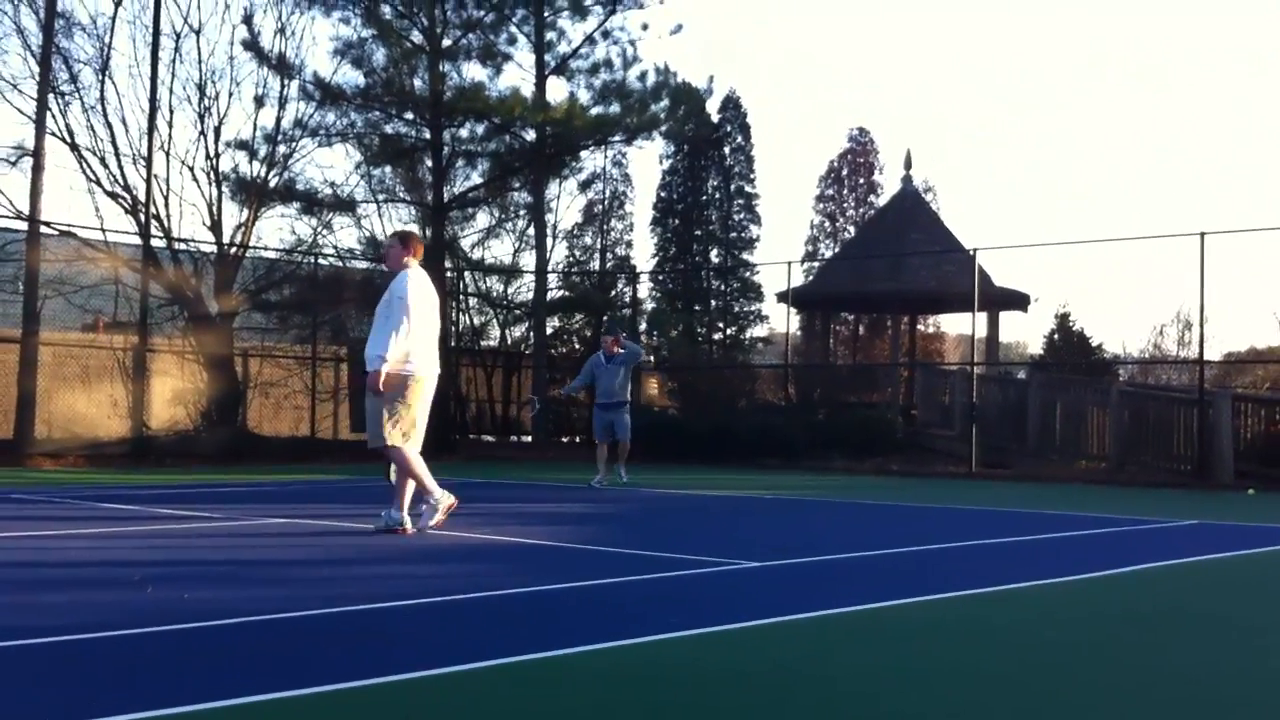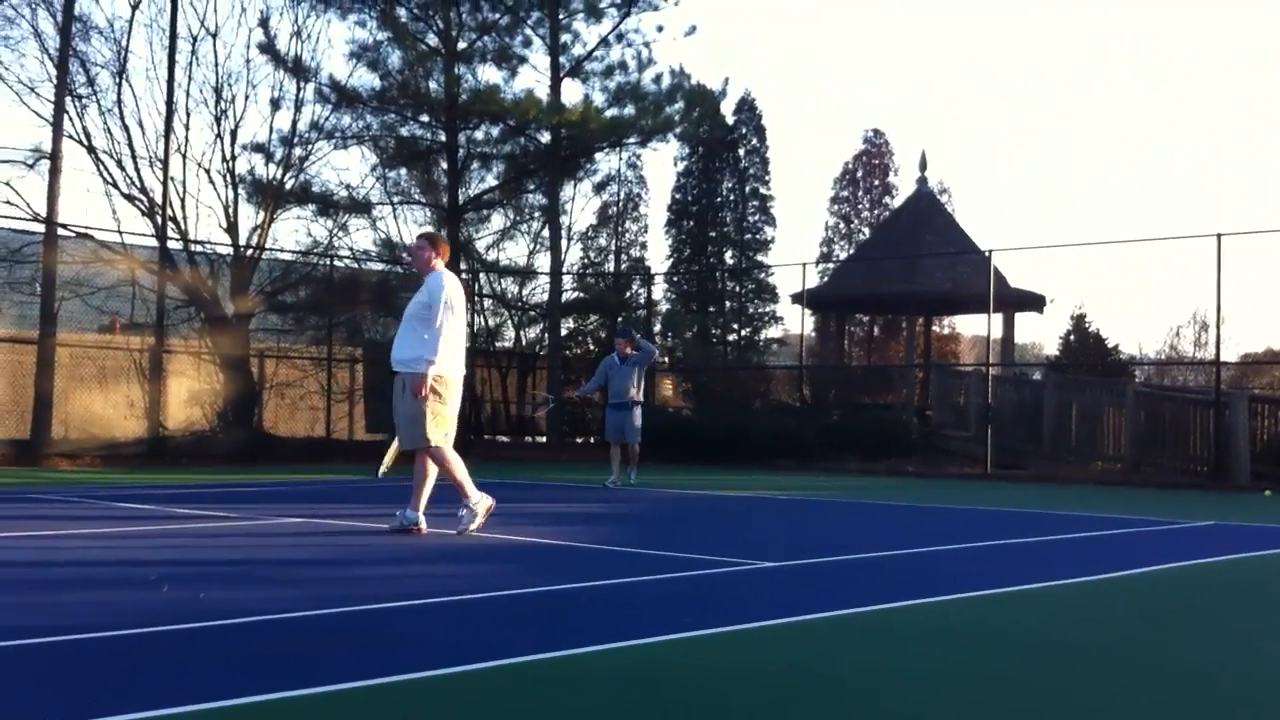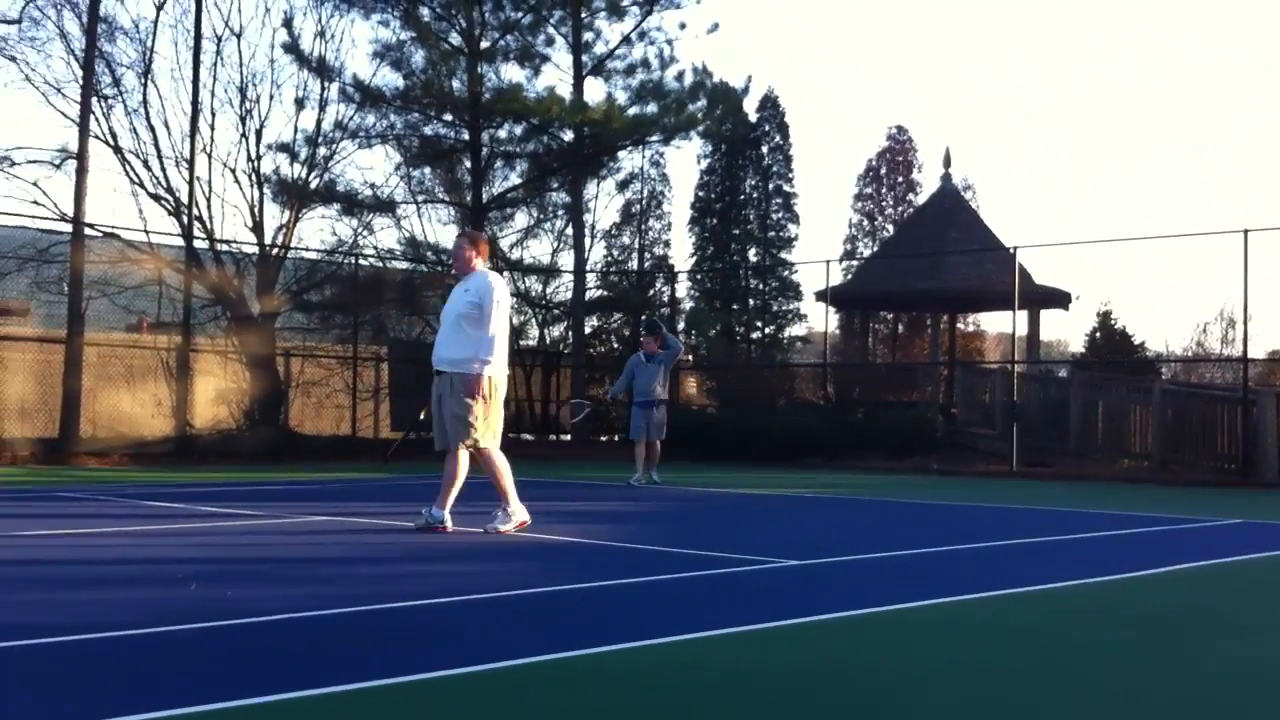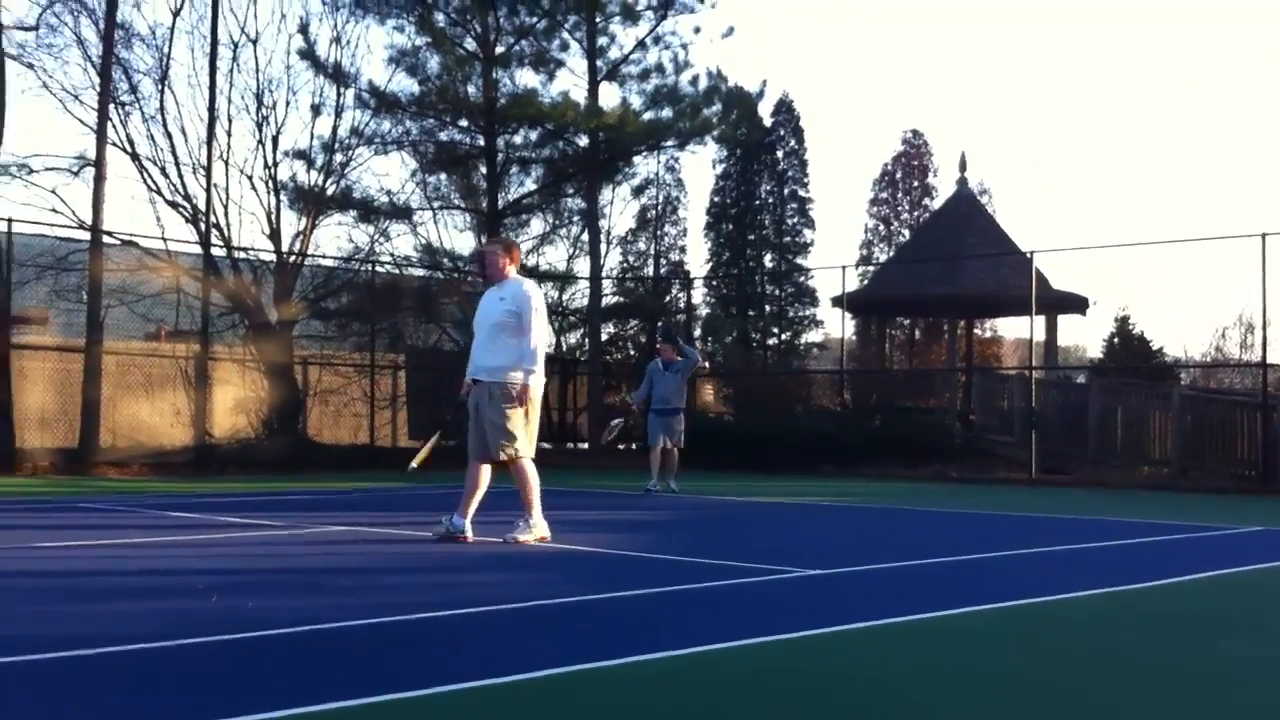
dt=0.2s
person 1, frame 1
left shoulder: (406, 279)
right shoulder: (417, 282)
left elbow: (401, 327)
left wrist: (381, 366)
left hip: (399, 374)
right hip: (413, 374)
left knee: (392, 441)
right knee: (402, 444)
left ankle: (436, 496)
right ankle: (398, 514)
person 1, frame 2
left shoulder: (443, 282)
right shoulder: (430, 286)
left elbow: (443, 330)
left wrist: (428, 370)
right wrist: (419, 374)
left hip: (430, 377)
right hip: (411, 376)
left knee: (432, 444)
right knee: (423, 447)
left ankle: (475, 500)
right ankle: (413, 514)
person 1, frame 3
left shoulder: (489, 283)
right shoulder: (460, 289)
left elbow: (496, 330)
left wrist: (483, 371)
right wrist: (439, 371)
left hip: (475, 377)
right hip: (449, 376)
left knee: (482, 445)
right knee: (454, 447)
left ankle: (513, 509)
right ankle: (440, 512)
person 1, frame 4
left shoulder: (526, 290)
right shoulder: (489, 296)
left elbow: (537, 338)
left wrist: (531, 378)
right wrist: (468, 378)
left hip: (511, 385)
right hip: (483, 385)
left knee: (517, 455)
right knee: (479, 456)
left ankle: (535, 521)
right ankle: (461, 522)
person 2, frame 1
left shoulder: (626, 357)
right shoulder: (595, 360)
left elbow: (639, 353)
right elbow: (582, 380)
left wrist: (623, 342)
right wrist: (565, 391)
left hip: (621, 407)
right hip: (601, 407)
left knee: (624, 440)
right knee: (601, 442)
left ankle: (621, 466)
right ankle: (601, 475)
person 2, frame 2
left shoulder: (639, 359)
right shoulder: (609, 361)
left elbow: (653, 352)
right elbow: (596, 381)
left wrist: (637, 339)
right wrist: (581, 392)
left hip: (632, 408)
right hip: (613, 407)
left knee: (632, 443)
right knee: (615, 443)
left ankle: (632, 469)
right ankle: (615, 476)
person 2, frame 3
left shoulder: (665, 357)
right shoulder: (635, 360)
left elbow: (678, 348)
right elbow: (624, 380)
left wrist: (664, 333)
right wrist: (612, 393)
left hip: (658, 406)
right hip: (639, 405)
left knee: (654, 440)
right knee: (639, 440)
left ankle: (652, 471)
right ankle: (640, 474)
person 2, frame 4
left shoulder: (683, 366)
right shoulder: (653, 366)
left elbow: (696, 359)
right elbow: (645, 387)
left wrist: (681, 345)
right wrist: (636, 402)
left hip: (675, 413)
right hip: (656, 412)
left knee: (672, 448)
right knee: (655, 446)
left ankle: (671, 480)
right ankle: (654, 481)
